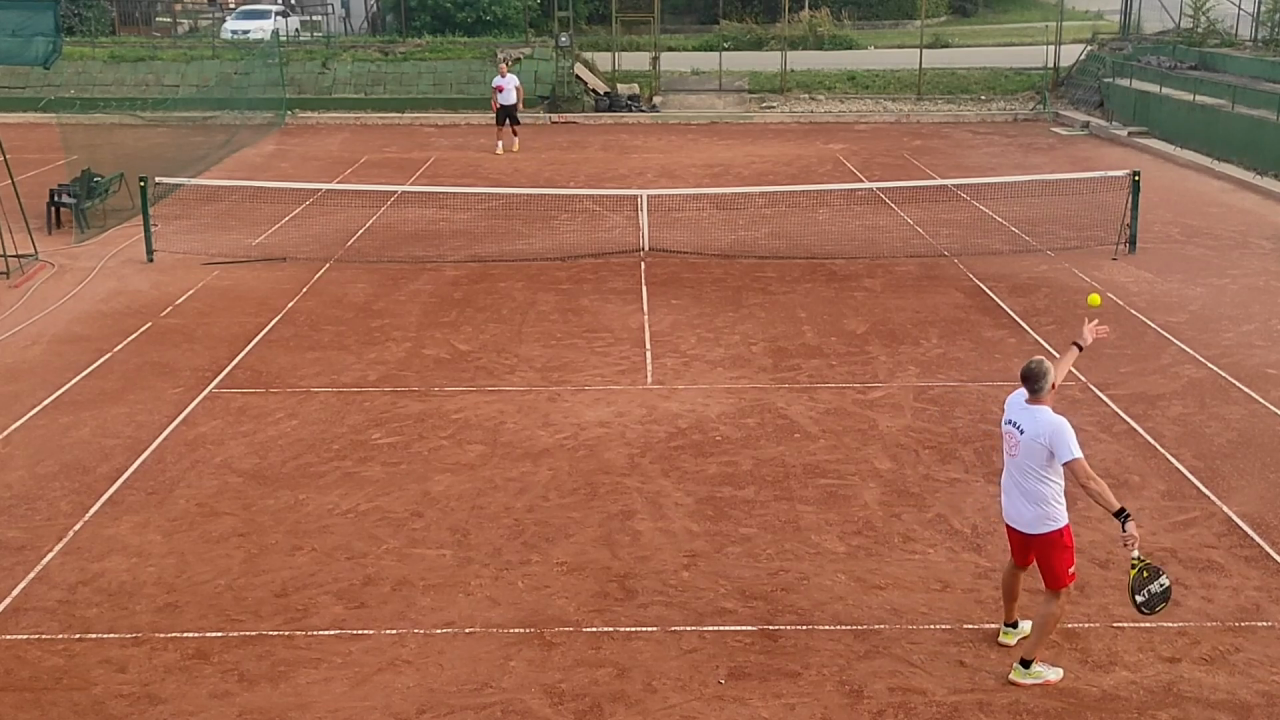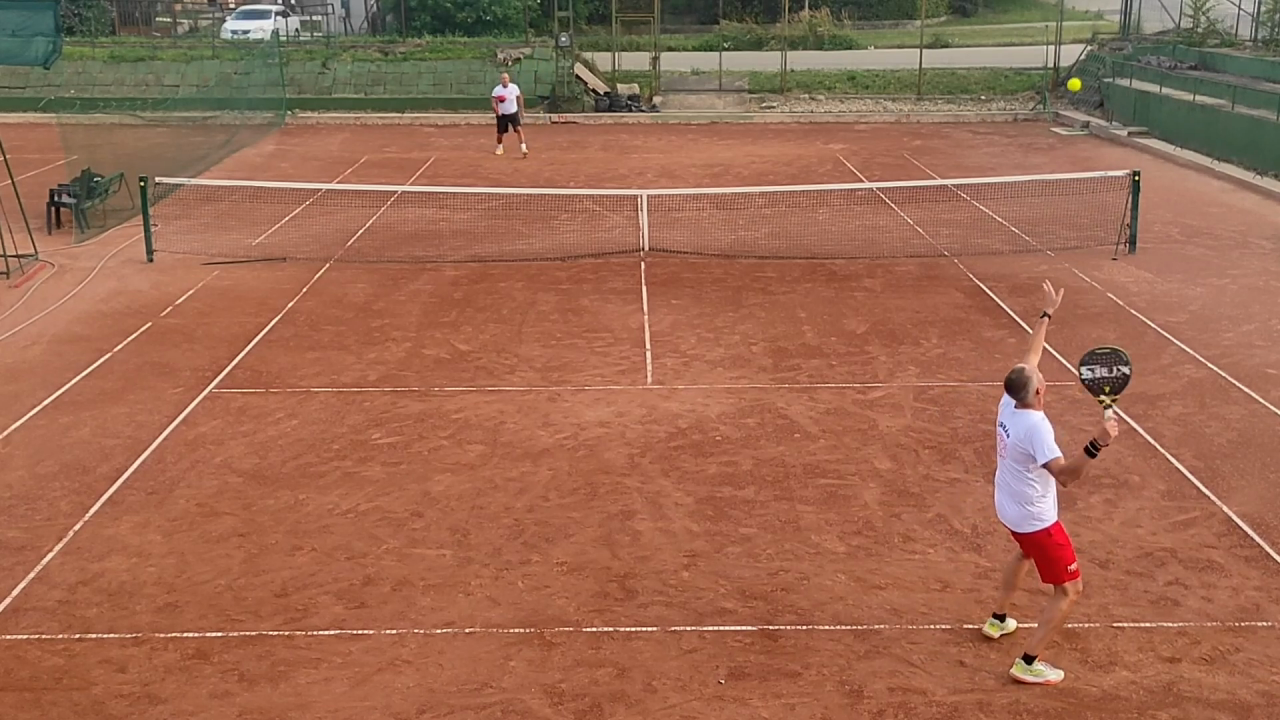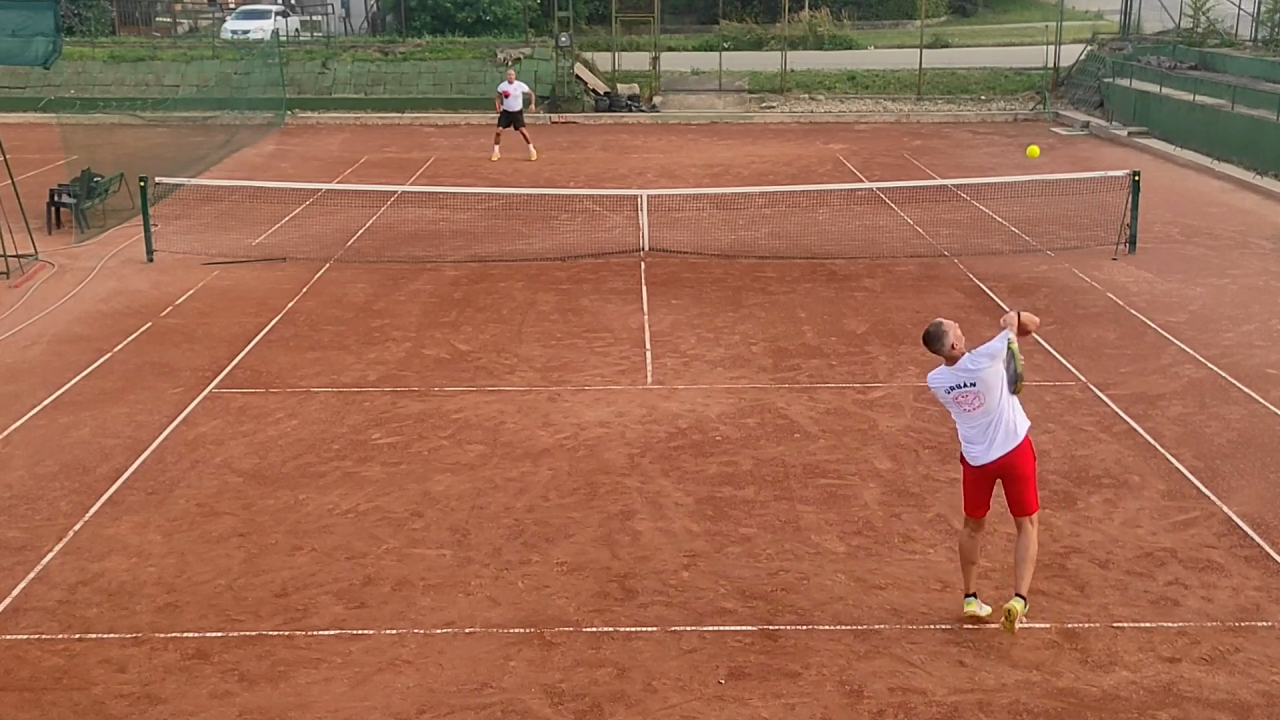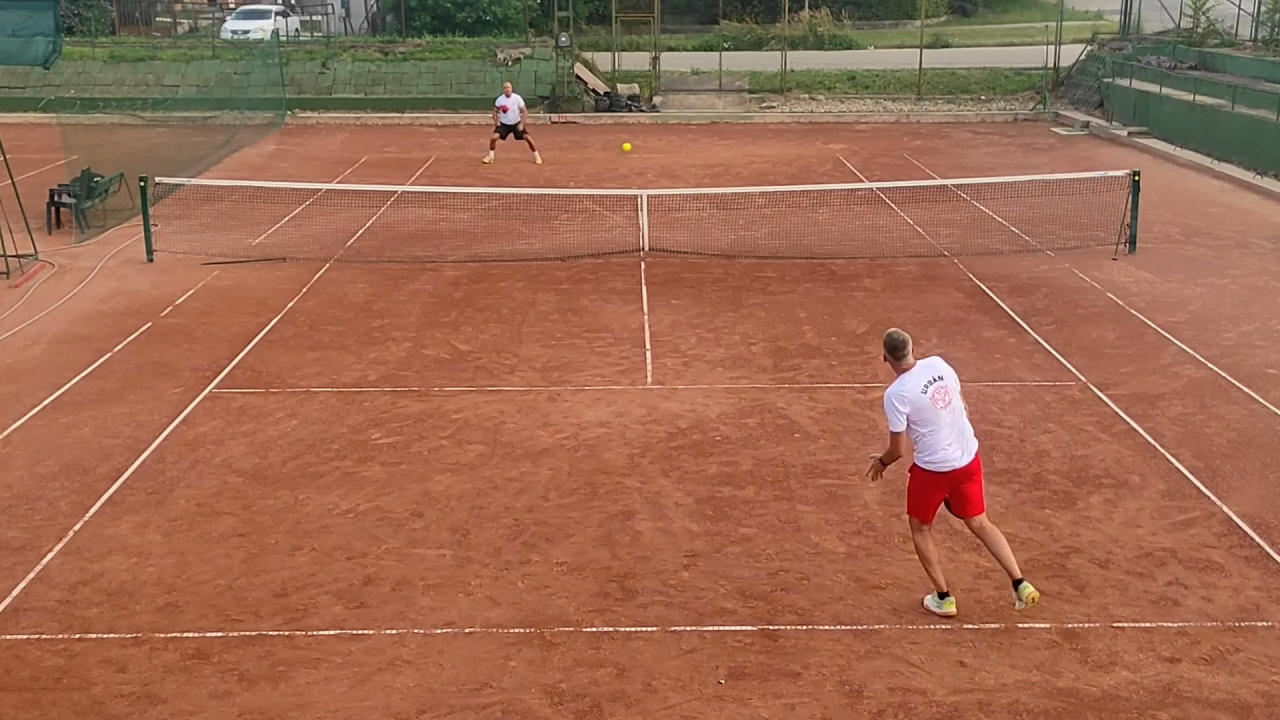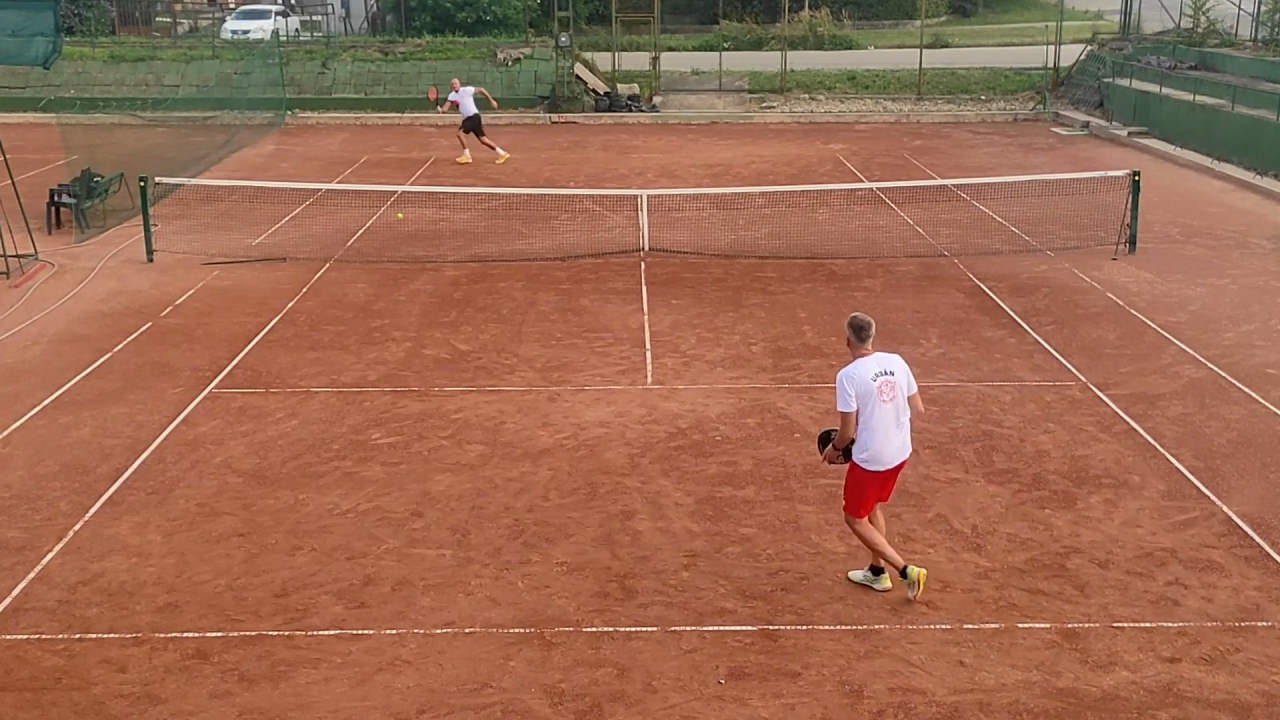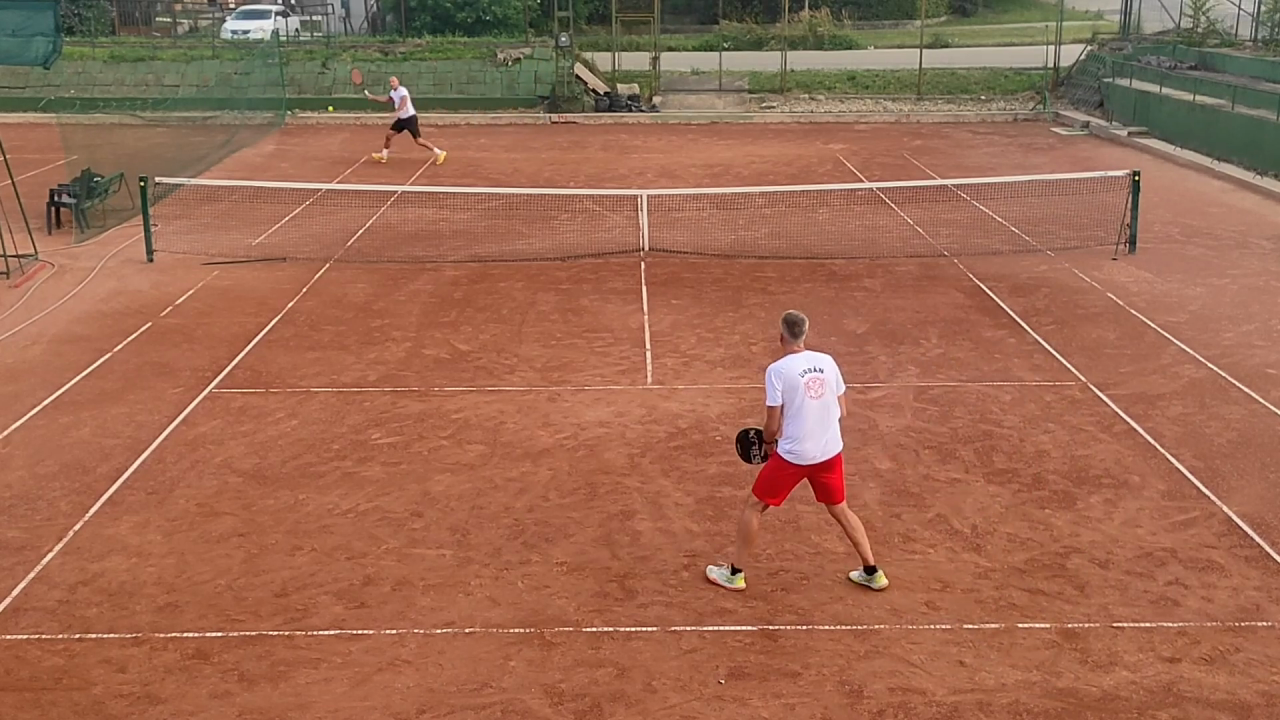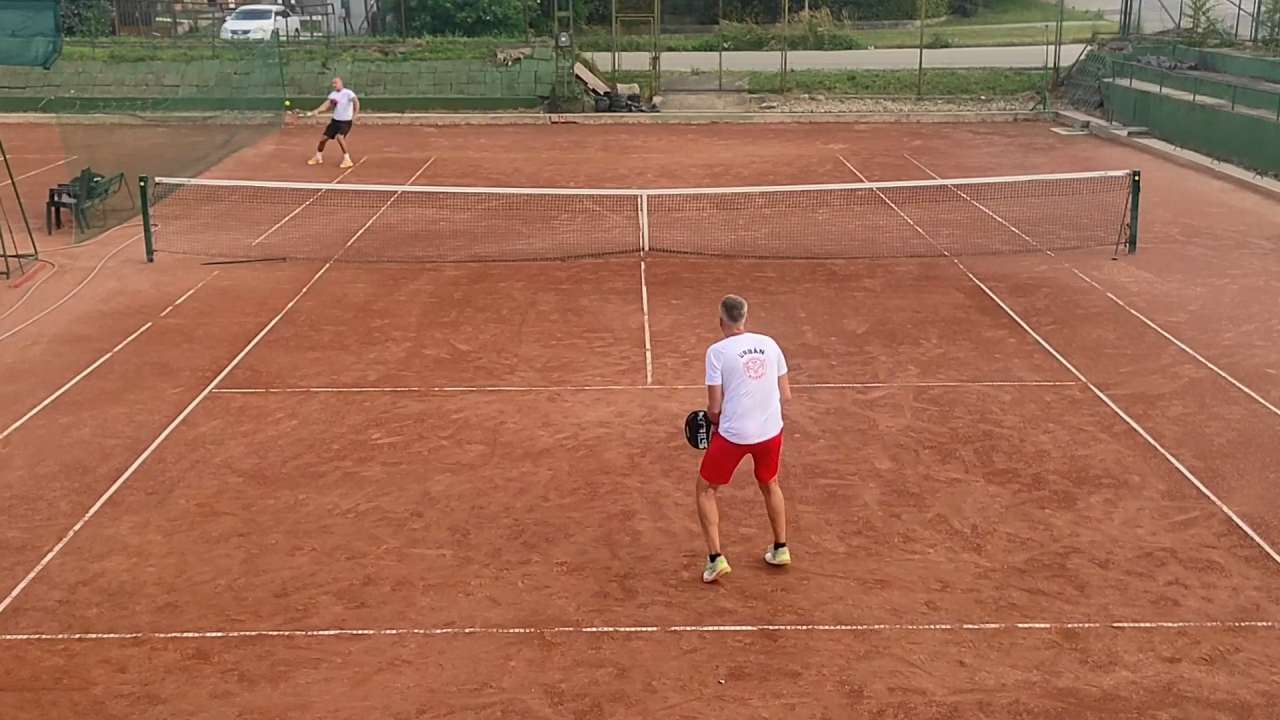
dt=0.4s
person 1, frame 1
left shoulder: (1014, 402)
right shoulder: (1055, 425)
left elbow: (1046, 377)
right elbow: (1085, 478)
left wrist: (1079, 345)
right wrist: (1124, 517)
left hip: (1013, 516)
right hip: (1047, 523)
left knee: (1018, 565)
right knee: (1059, 593)
left ankle: (1010, 627)
right ankle: (1026, 665)
person 1, frame 2
left shoulder: (1008, 404)
right shoulder: (1036, 427)
left elbow: (1030, 357)
right elbow: (1066, 475)
left wrist: (1047, 314)
right wrist: (1097, 445)
left hip: (1008, 509)
right hip: (1035, 518)
left knee: (1028, 553)
right knee: (1068, 590)
left ankle: (997, 618)
right ankle: (1028, 663)
person 1, frame 3
left shoulder: (934, 378)
right shoulder: (982, 360)
right elbow: (1029, 324)
left hip: (975, 460)
right hip: (1012, 452)
left knee: (973, 525)
right knee: (1026, 526)
left ankle: (970, 598)
right ankle: (1019, 600)
person 1, frame 4
left shoulder: (896, 394)
right shoulder: (939, 365)
left elbow: (898, 450)
right elbow: (961, 408)
left wrist: (881, 462)
left hip: (932, 468)
right hip: (968, 458)
left knee: (919, 528)
right knee: (980, 525)
left ankle: (944, 598)
right ankle: (1020, 584)
person 1, frame 5
left shoulder: (848, 375)
right shoulder: (897, 362)
left elbow: (847, 432)
right elbow: (918, 409)
left wrist: (834, 449)
left hip: (868, 459)
right hip: (900, 453)
left knee: (858, 522)
right knee: (871, 507)
left ankle: (908, 571)
right ankle: (877, 572)
person 1, frame 6
left shoulder: (777, 370)
right shoulder: (827, 362)
left elbow: (773, 426)
right elbow: (841, 411)
left wrist: (770, 440)
left hip: (793, 455)
right hip: (830, 451)
left knee: (753, 506)
right knee: (839, 509)
left ankle: (734, 573)
right ankle: (872, 573)
person 1, frame 7
left shoulder: (718, 352)
right shoulder: (769, 344)
left elbow: (715, 408)
right elbow: (786, 393)
left wrist: (715, 422)
left hip: (734, 435)
right hip: (770, 431)
left knee: (705, 490)
right knee: (769, 485)
left ankle: (716, 559)
right ankle: (780, 549)
